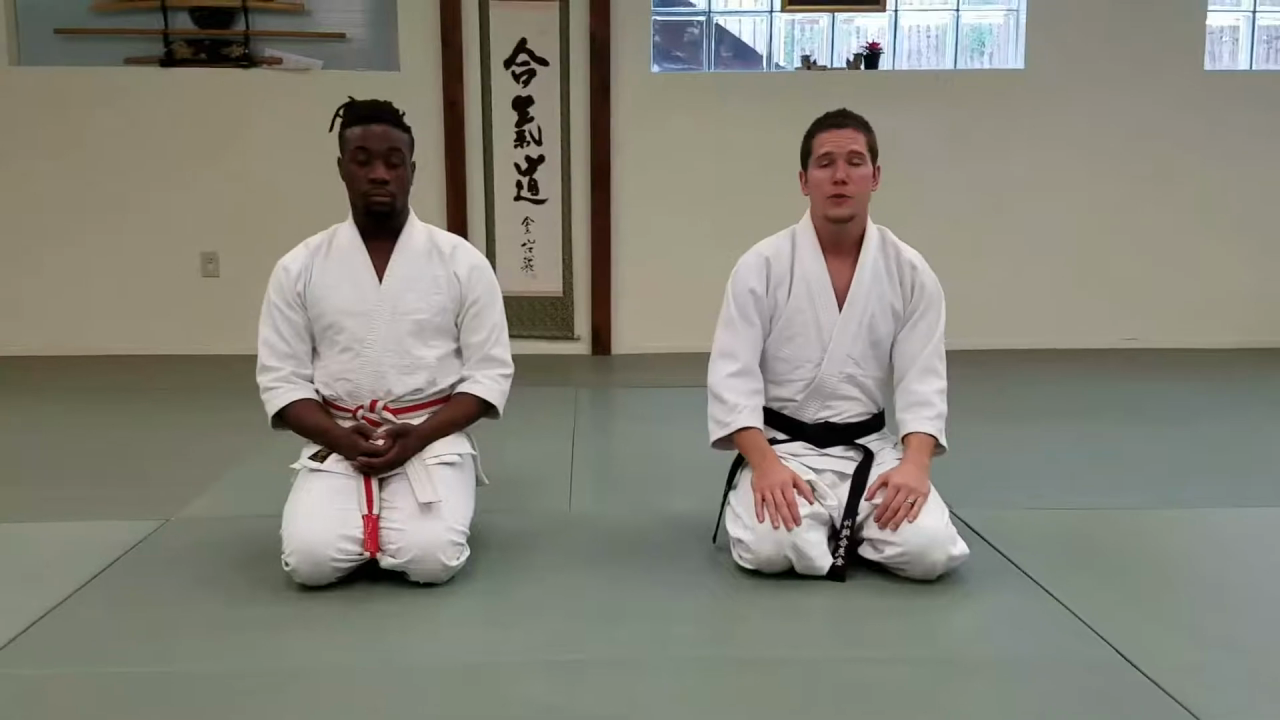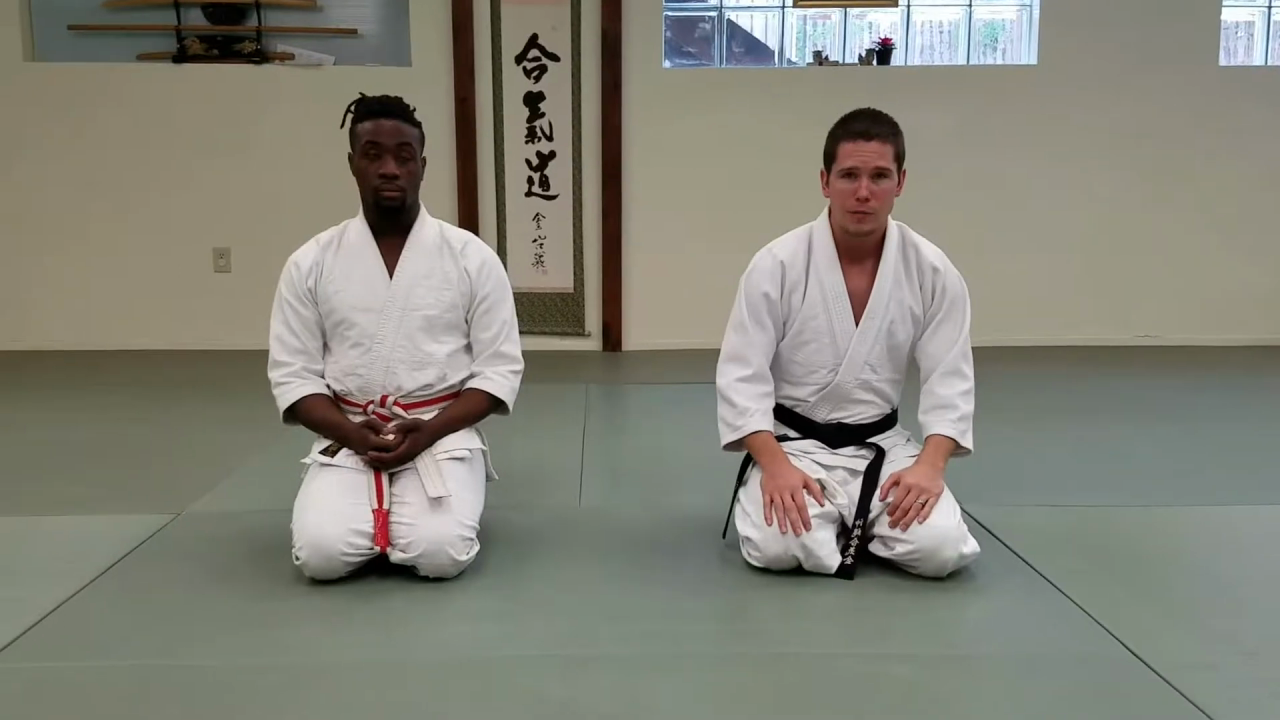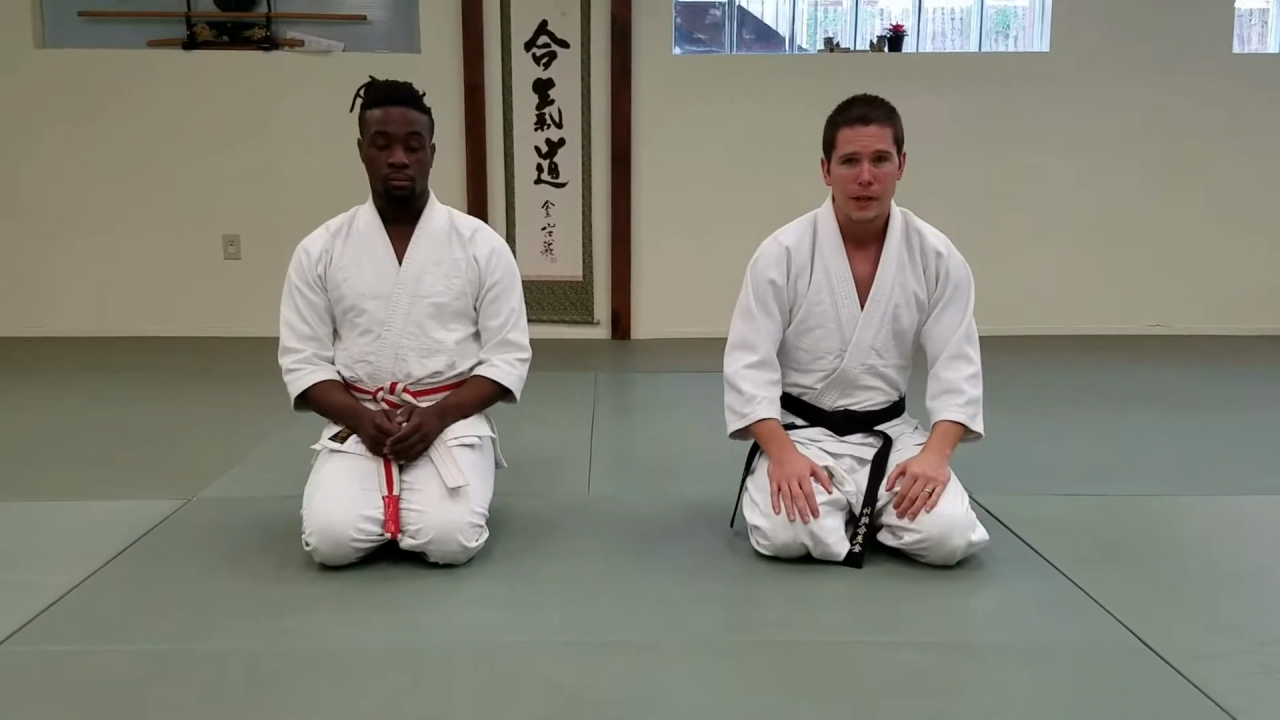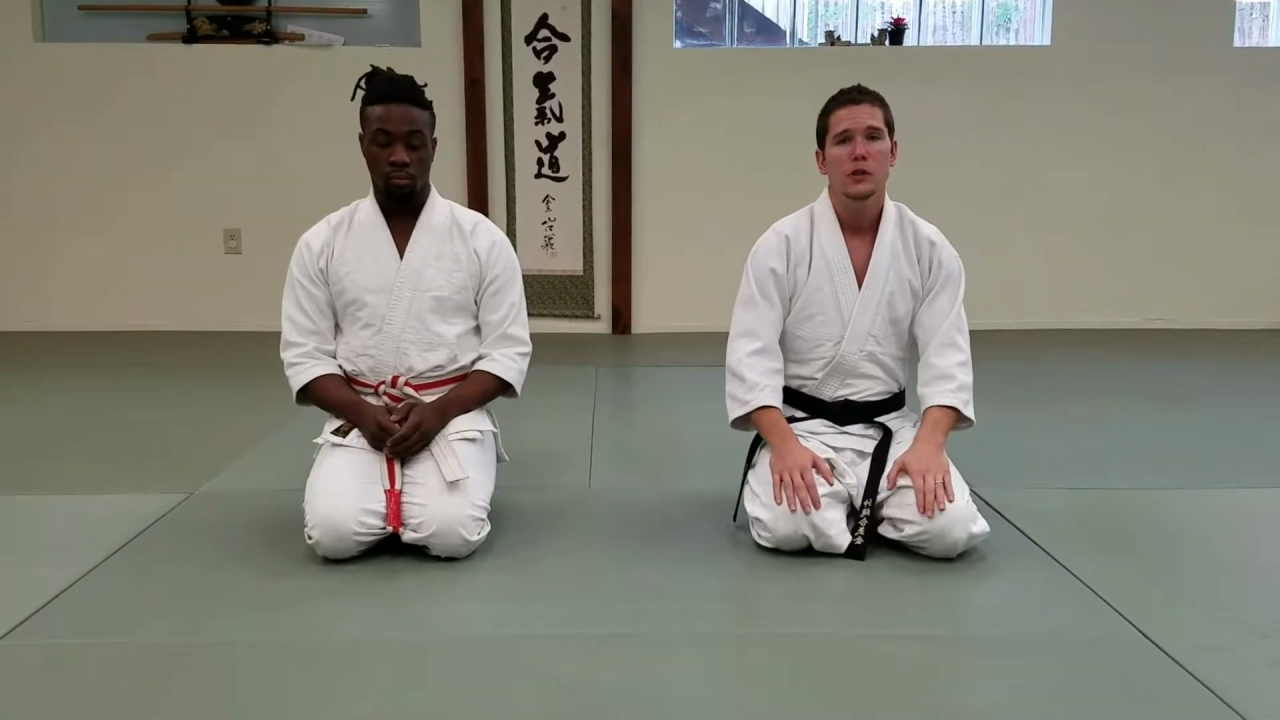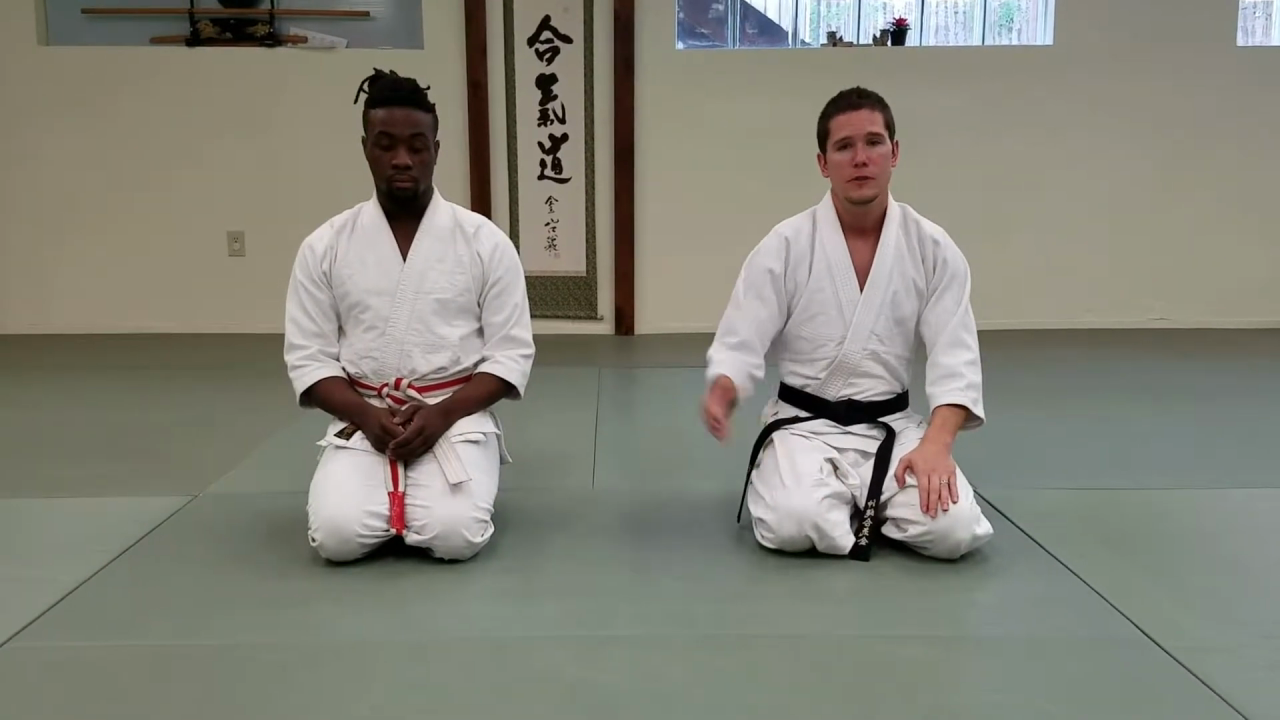
dt=0.5s
person 1, frame 1
left shoulder: (461, 261)
right shoulder: (299, 267)
left elbow: (490, 372)
right elbow: (281, 378)
left wrist: (419, 436)
right wrist: (341, 438)
left hip: (432, 438)
right hip: (336, 444)
left knee: (430, 559)
right knee: (311, 562)
left ankle: (396, 521)
right ankle: (363, 520)
person 1, frame 2
left shoulder: (471, 257)
right shoulder: (310, 262)
left elbow: (500, 368)
right elbow: (292, 373)
left wrist: (428, 431)
right wrist: (352, 433)
left hip: (442, 434)
right hip: (346, 438)
left knee: (439, 553)
right knee: (321, 555)
left ankle: (417, 512)
right ankle: (379, 515)
person 1, frame 3
left shoulder: (480, 244)
right shoulder: (320, 249)
left elbow: (508, 356)
right elbow: (303, 360)
left wrist: (437, 416)
right wrist: (363, 419)
left hip: (451, 421)
right hip: (357, 424)
left knee: (449, 539)
right knee: (332, 540)
left ankle: (424, 497)
right ankle: (389, 502)
person 1, frame 4
left shoulder: (481, 239)
right shoulder: (322, 243)
left elbow: (507, 351)
right elbow: (305, 354)
left wrist: (437, 412)
right wrist: (365, 414)
left hip: (452, 414)
right hip: (359, 418)
left knee: (450, 533)
right knee: (334, 533)
left ankle: (419, 492)
right ankle: (388, 495)
person 1, frame 5
left shoulder: (484, 241)
right shoulder: (325, 246)
left elbow: (511, 353)
right elbow: (308, 357)
left wrist: (442, 414)
right wrist: (367, 416)
left hip: (456, 415)
right hip: (363, 418)
left knee: (454, 535)
right knee: (337, 535)
left ankle: (424, 493)
right ankle: (394, 497)
person 2, frame 1
left shoulder: (909, 271)
right shoulder: (761, 265)
left elbow: (923, 382)
right elbow: (731, 377)
left wrist: (913, 464)
right wrist: (764, 464)
left hip: (869, 448)
right hip: (782, 447)
left knee: (929, 550)
right knee: (769, 548)
left ankle: (844, 525)
right ankle: (819, 522)
person 2, frame 2
left shoulder: (933, 272)
right shoulder: (777, 264)
left elbow: (950, 380)
right elbow: (742, 376)
left wrist: (930, 465)
right wrist: (775, 466)
left hip: (882, 446)
right hip: (792, 443)
left knee: (940, 549)
right knee: (776, 547)
left ankle: (850, 523)
right ankle: (831, 521)
person 2, frame 3
left shoulder: (936, 257)
right shoulder: (782, 252)
left elbow: (957, 366)
right elbow: (748, 363)
left wrist: (936, 454)
right wrist: (782, 454)
left hip: (890, 433)
right hip: (801, 432)
left knee: (948, 536)
right knee: (787, 534)
left ankle: (859, 511)
right ankle: (836, 506)
person 2, frame 4
left shoulder: (929, 248)
right shoulder: (781, 244)
left elbow: (947, 357)
right elbow: (751, 356)
left wrist: (928, 445)
right wrist: (784, 445)
left hip: (890, 426)
right hip: (801, 425)
left knee: (950, 529)
right knee: (788, 527)
left ankle: (864, 503)
right ankle: (838, 500)
person 2, frame 5
left shoulder: (932, 247)
right shoulder: (785, 245)
left elbow: (956, 357)
right elbow: (738, 347)
left wrist: (936, 443)
right wrist: (722, 394)
left hip: (891, 427)
right hip: (806, 424)
left knee: (953, 530)
right knee: (792, 524)
left ankle: (862, 503)
right ankle: (834, 498)
